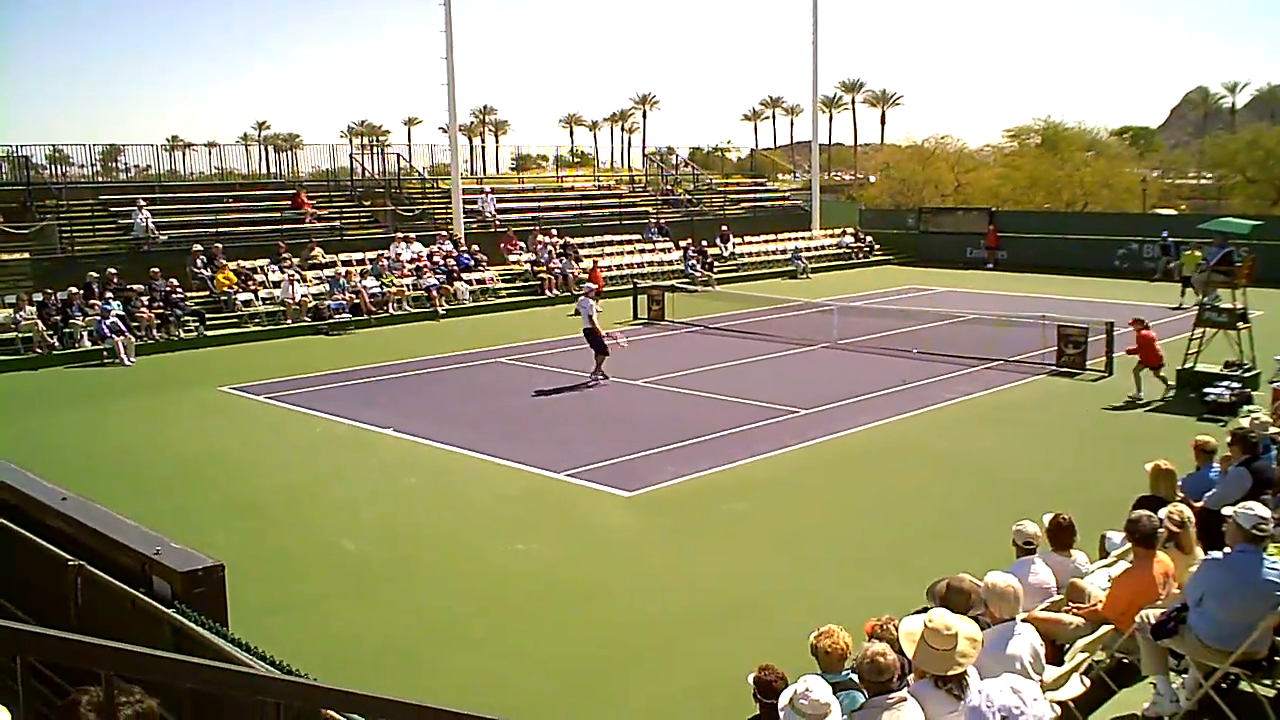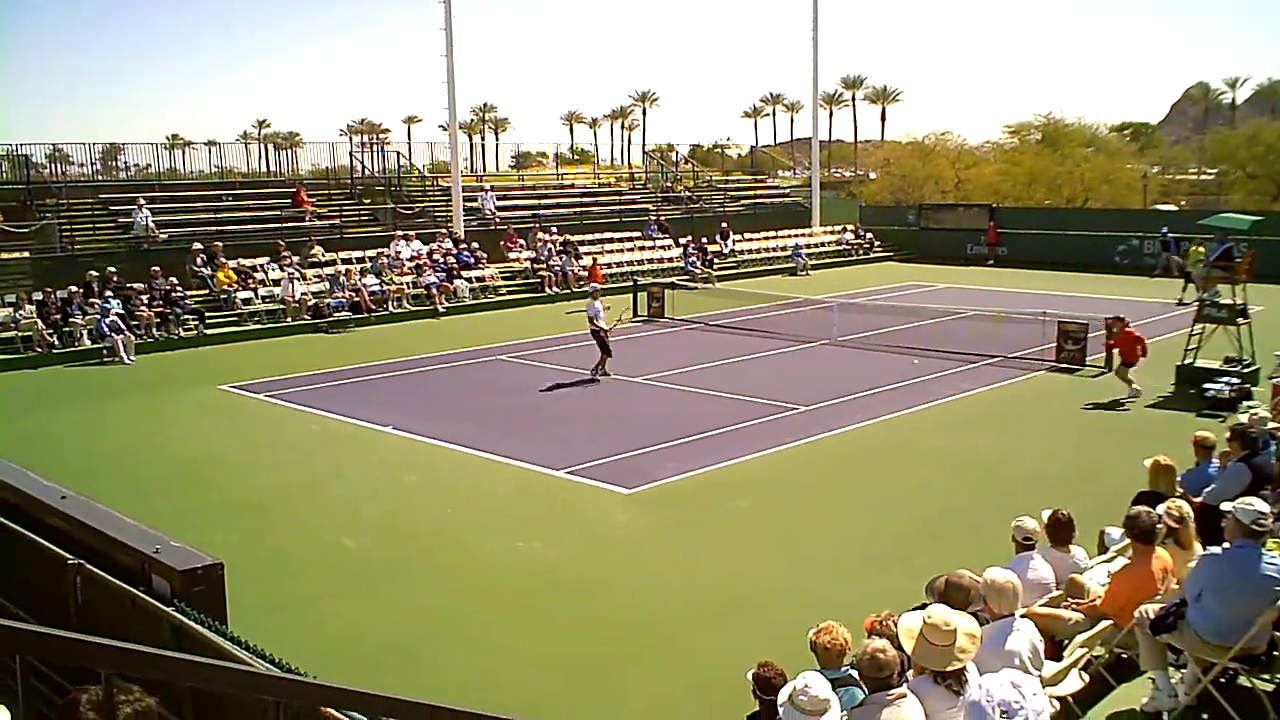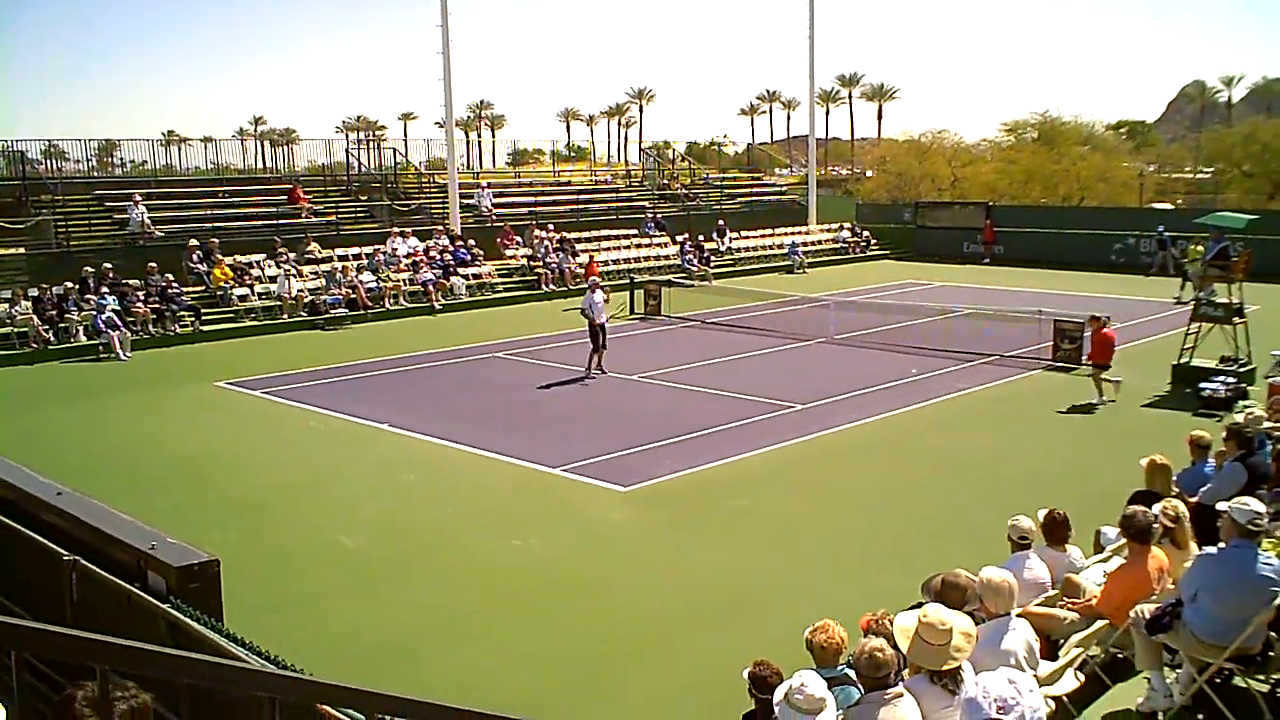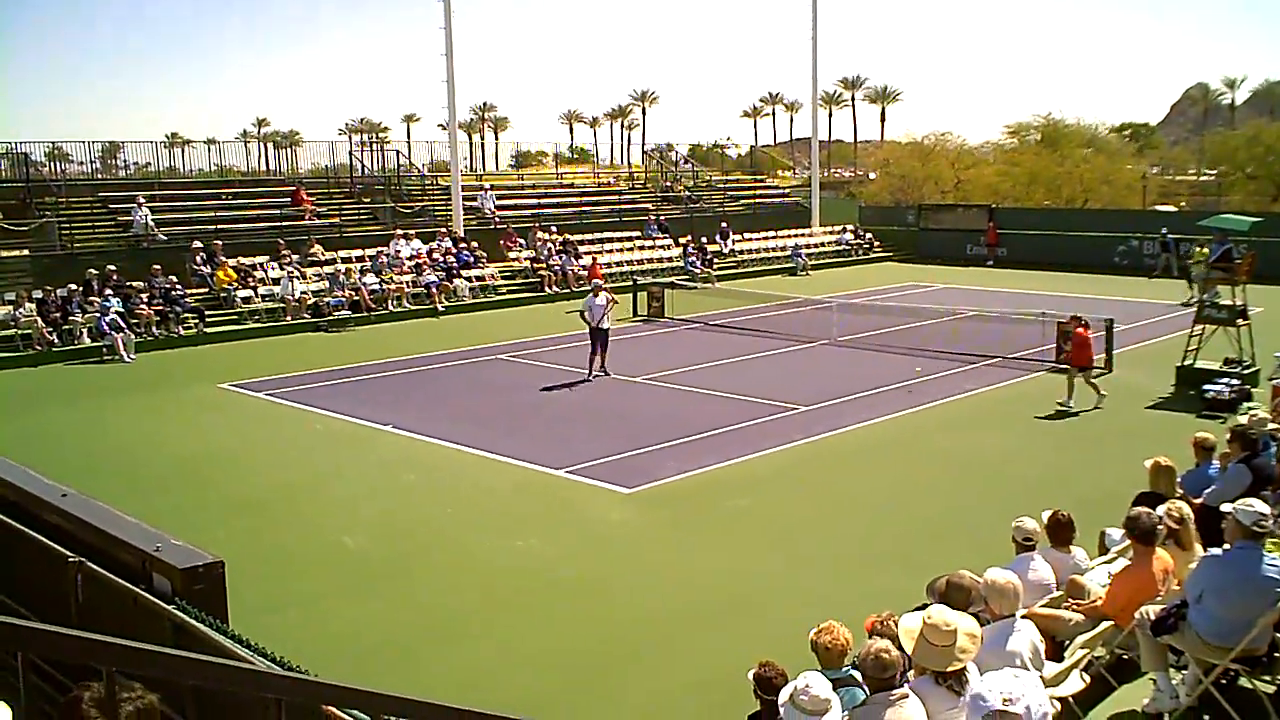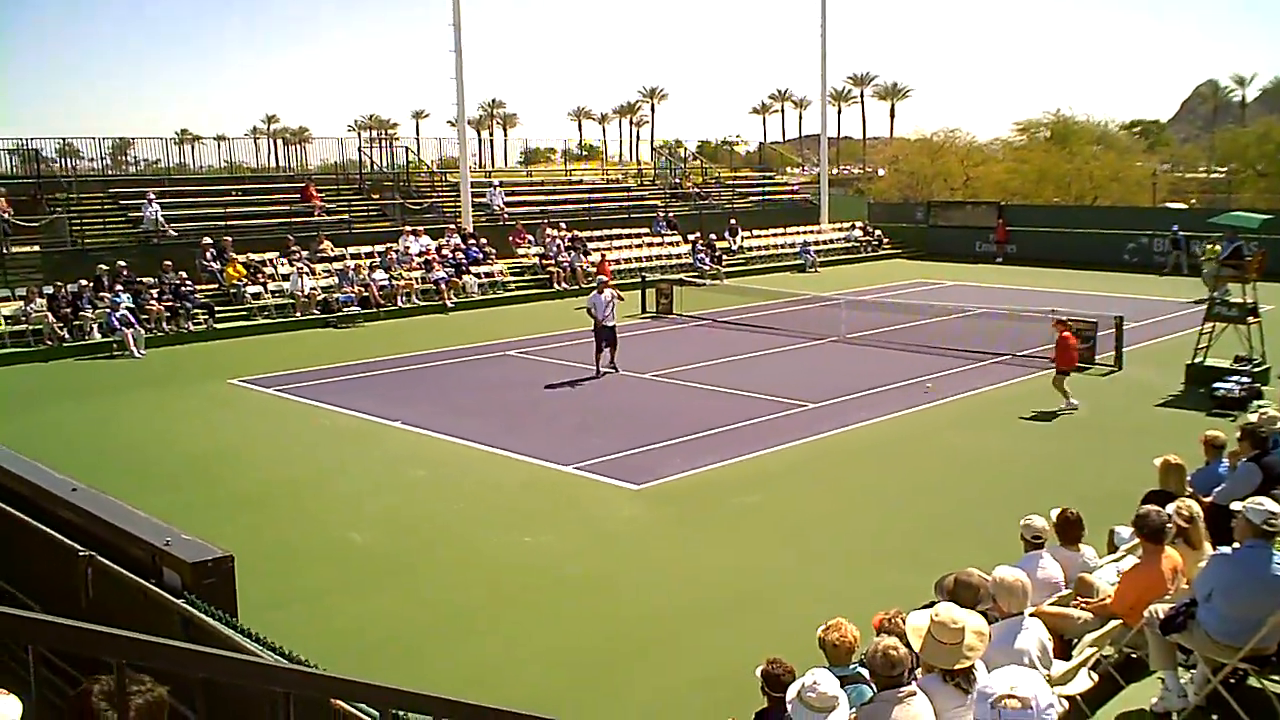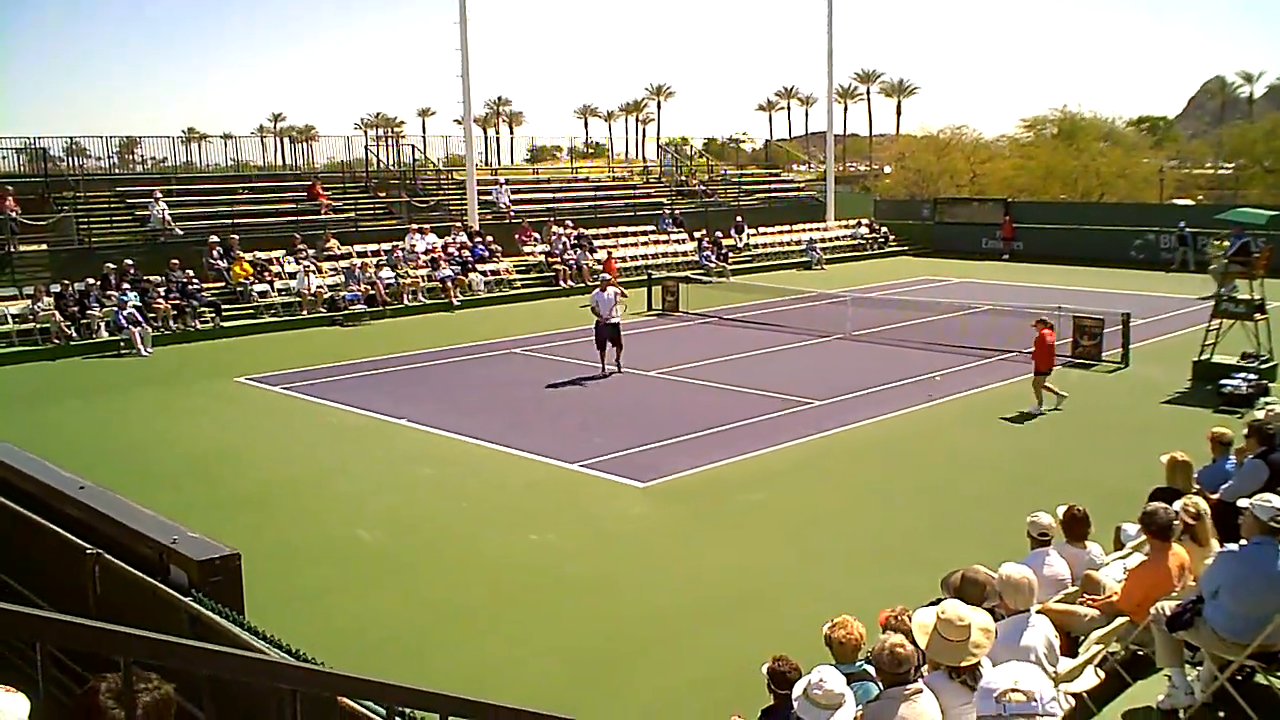
dt=0.2s
person 1, frame 1
left shoulder: (1216, 564)
left elbow: (1190, 598)
right elbow: (1262, 608)
left hip: (1211, 647)
right hip: (1256, 650)
left knee: (1145, 620)
left ankle: (1166, 697)
right ankle: (1191, 691)
person 1, frame 2
left shoulder: (1214, 559)
left elbow: (1188, 593)
left hip: (1210, 642)
right hip: (1255, 645)
left knee: (1144, 615)
left ankle: (1165, 692)
right ankle: (1189, 686)
person 1, frame 3
left shoulder: (1210, 559)
left elbow: (1184, 593)
left hip: (1206, 642)
right hip: (1250, 645)
left knee: (1139, 616)
left ankle: (1161, 692)
right ankle: (1184, 686)
person 1, frame 4
left shoulder: (1215, 561)
left elbow: (1189, 594)
left hip: (1211, 643)
right hip: (1256, 647)
left knee: (1145, 616)
left ankle: (1167, 693)
right ankle: (1190, 687)
person 1, frame 5
left shoulder: (1225, 559)
left elbow: (1198, 593)
left hip: (1220, 642)
left knee: (1153, 615)
left ankle: (1175, 692)
right ankle: (1199, 687)
person 1, frame 6
left shoulder: (1232, 556)
left elbow: (1204, 590)
left hip: (1226, 639)
left knee: (1160, 612)
left ankle: (1181, 689)
right ankle: (1205, 684)
